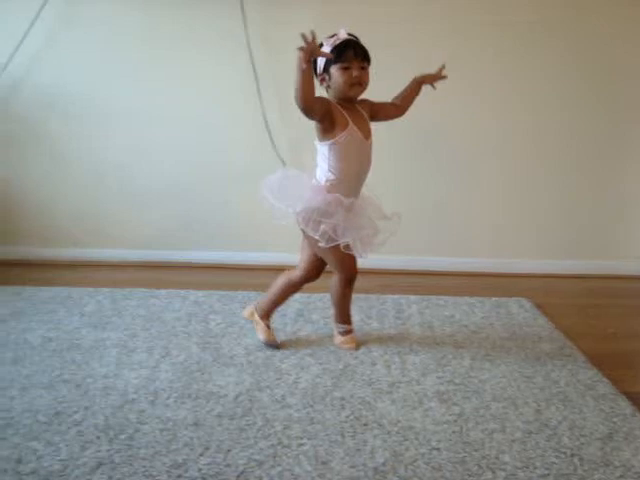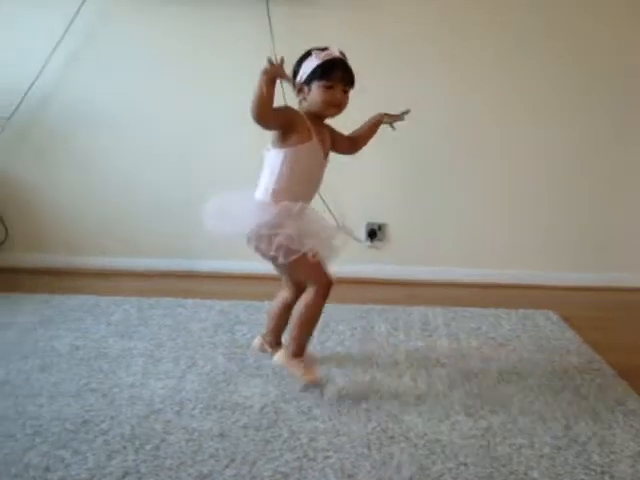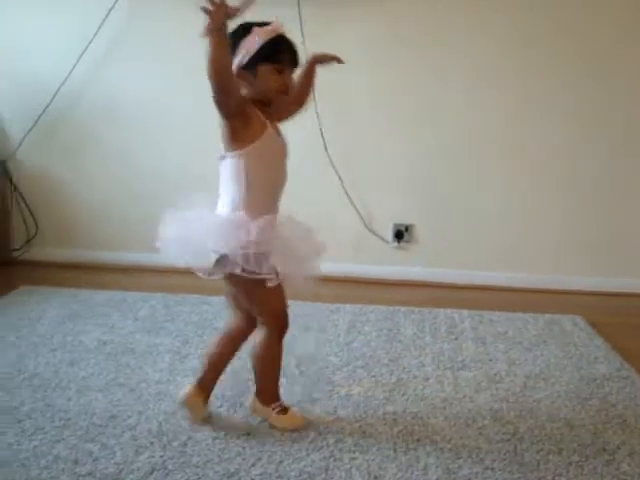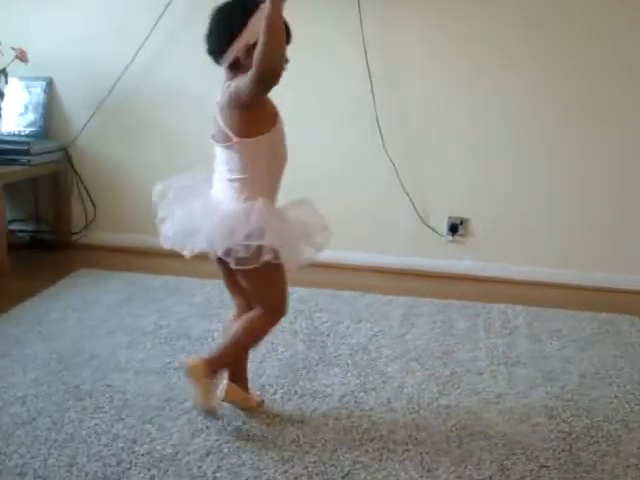
dt=0.5s
person 1, frame 1
left shoulder: (363, 109)
right shoulder: (326, 110)
left elbow: (396, 108)
right elbow: (304, 104)
left wrist: (419, 81)
right wrist: (304, 64)
left hip: (341, 207)
right hip: (322, 206)
left knee: (308, 270)
right knee: (346, 270)
left ankle: (260, 311)
right ankle: (343, 327)
person 1, frame 2
left shoulder: (324, 131)
right shoulder: (290, 118)
left elbow: (351, 145)
right elbow: (261, 116)
left wrist: (378, 119)
right wrist: (269, 80)
left hip: (289, 220)
right hip: (272, 221)
left knee: (298, 284)
right knee: (320, 284)
left ankle: (269, 339)
right ankle: (292, 353)
person 1, frame 3
left shoulder: (265, 115)
right shoulder: (238, 112)
left elbow: (294, 102)
right elbow: (219, 79)
left wrist: (311, 66)
left hip: (251, 236)
right hip: (240, 240)
left knee: (248, 320)
right knee: (275, 321)
left ankle: (200, 389)
right ankle: (268, 400)
person 1, frame 4
left shoulder: (233, 90)
right shoulder: (244, 94)
left elbow: (262, 64)
right elbow: (268, 68)
left hip: (226, 216)
right hip: (245, 222)
left knee: (249, 305)
right knee: (271, 307)
left ankle: (234, 383)
right ankle: (208, 368)
